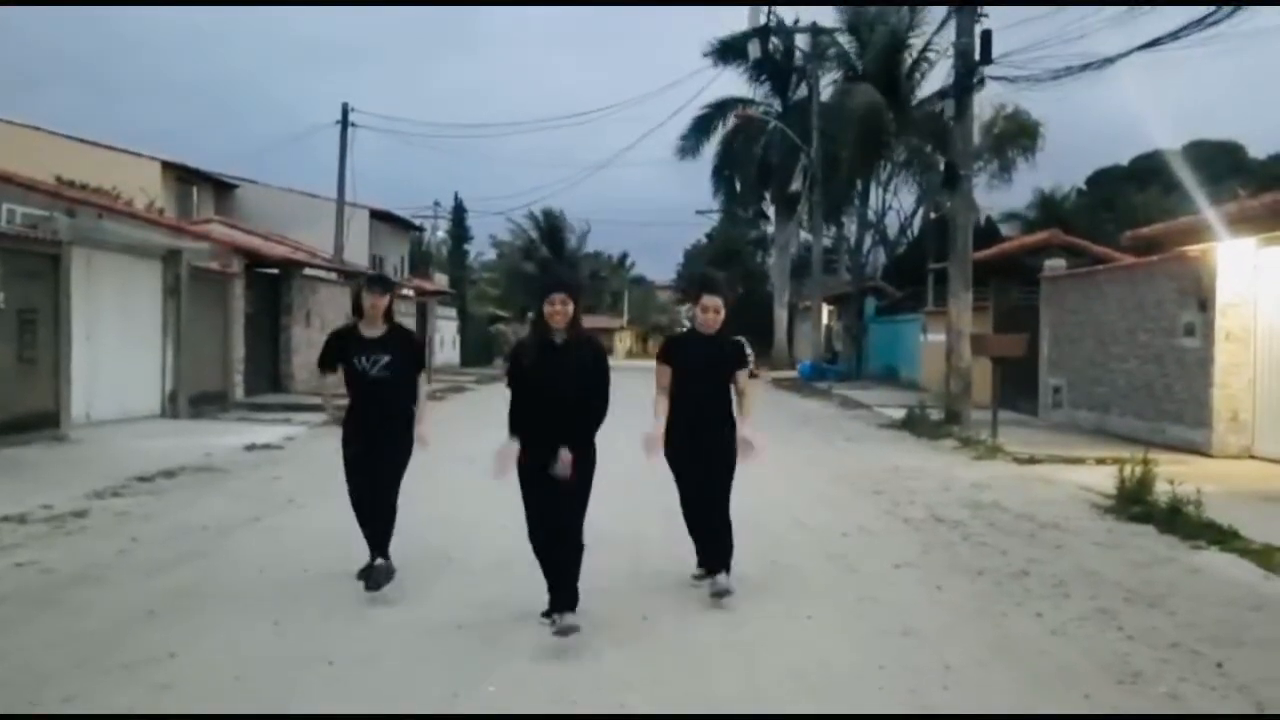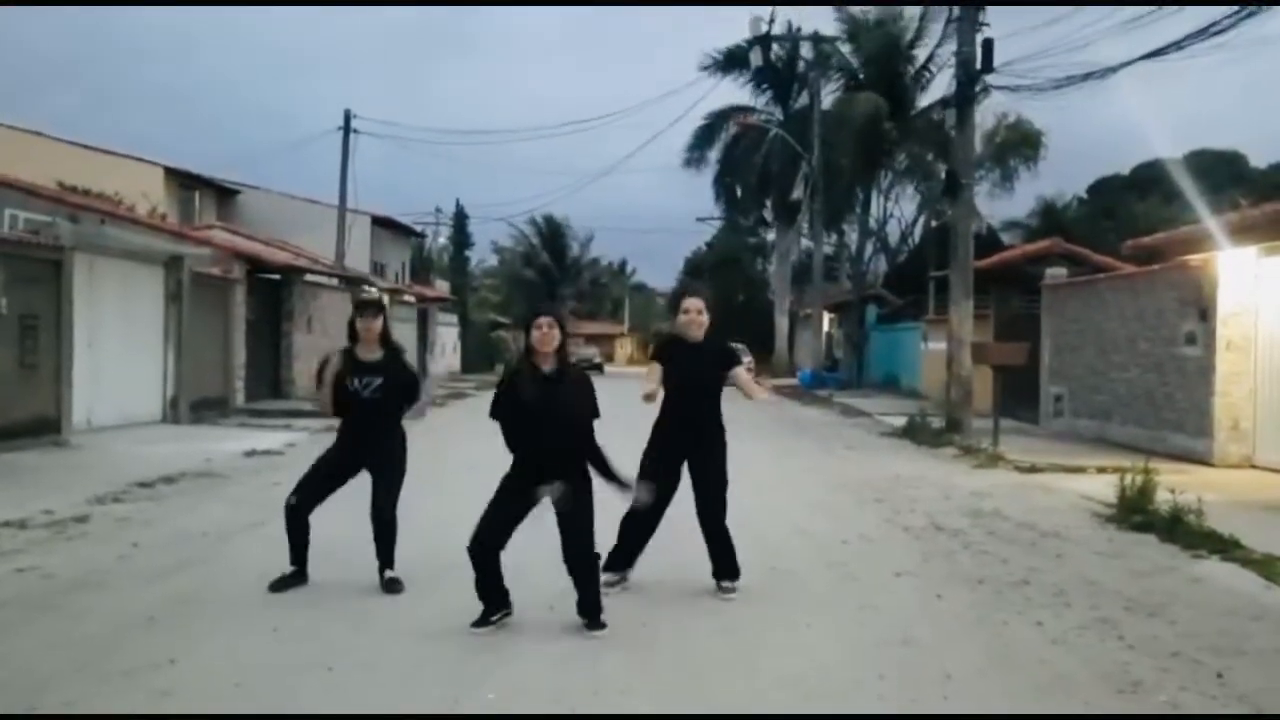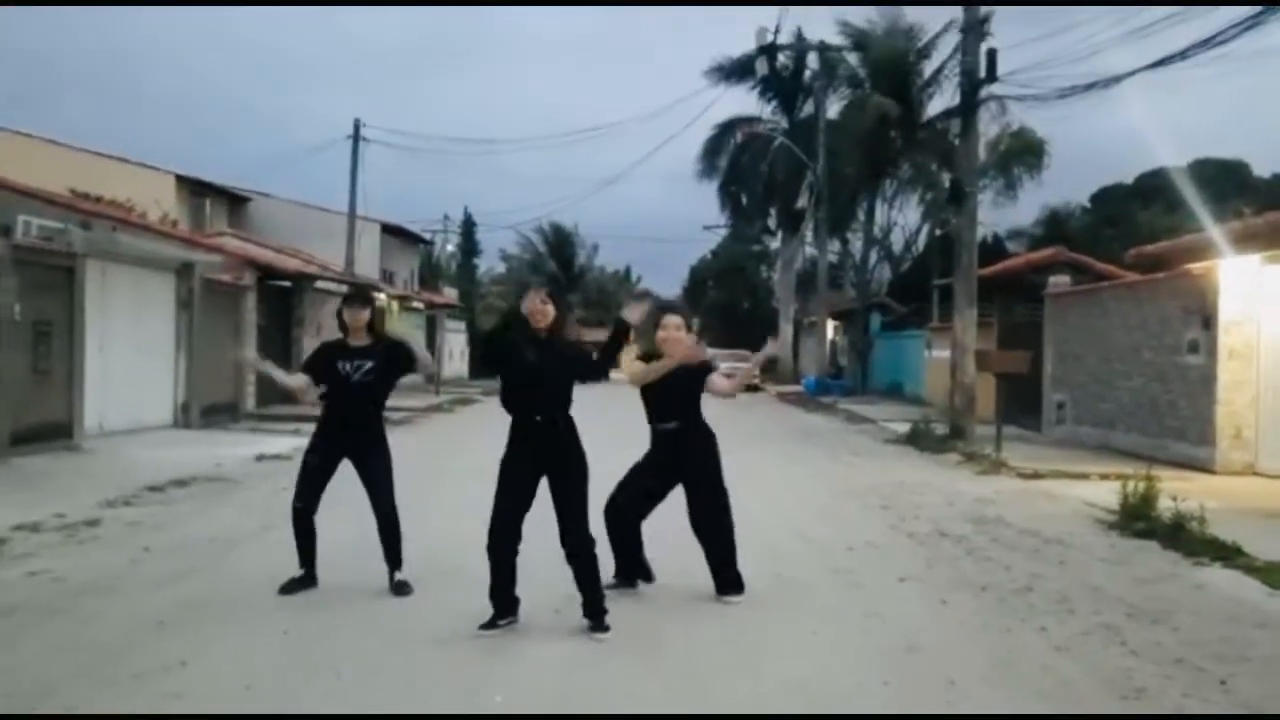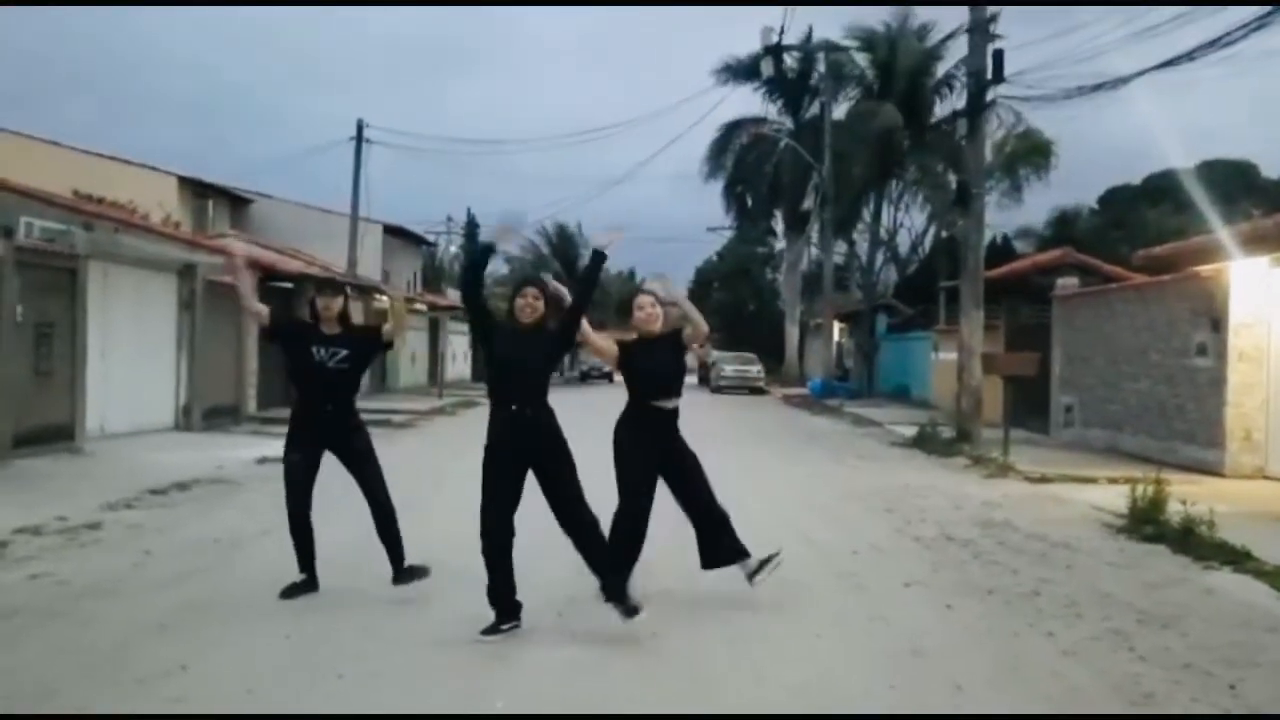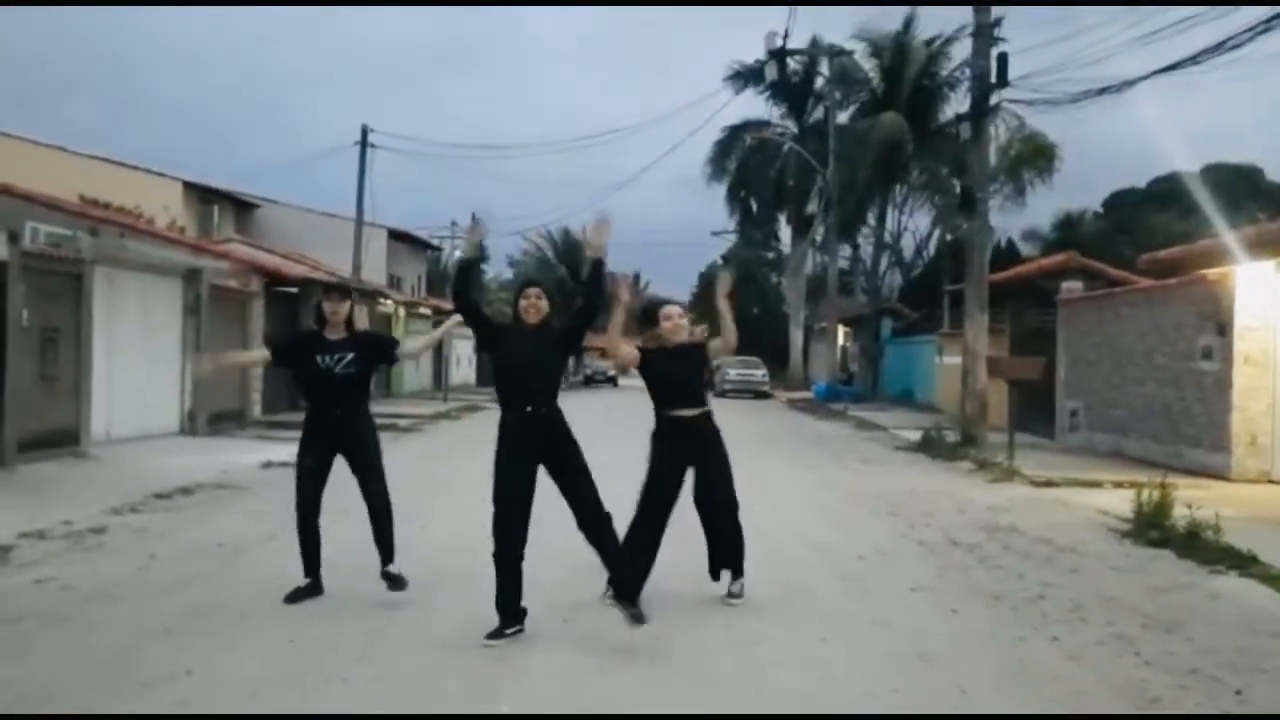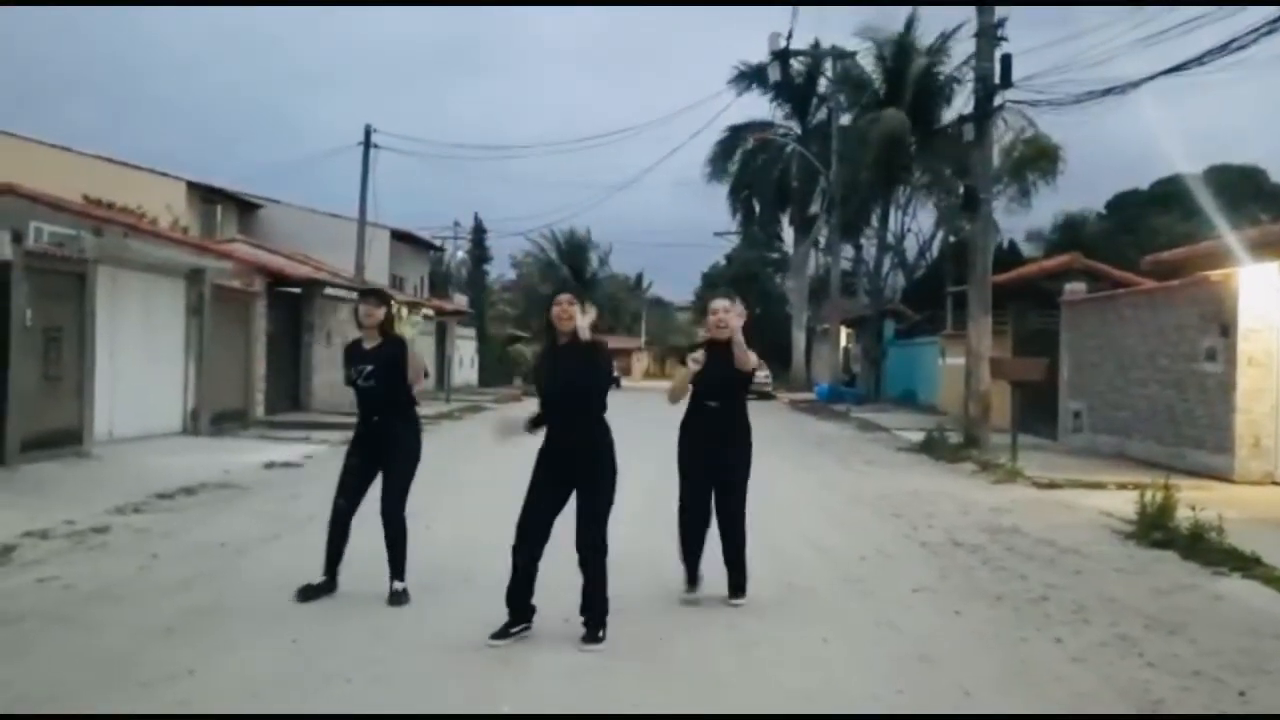
dt=0.4s
person 1, frame 1
left shoulder: (591, 349)
right shoulder: (525, 349)
left elbow: (599, 406)
right elbow: (518, 405)
left wrist: (572, 448)
right wrist: (514, 441)
left hip: (576, 444)
right hip: (534, 444)
left knee: (568, 523)
right knee: (542, 525)
left ankle: (566, 604)
right ankle: (558, 595)
person 1, frame 2
left shoulder: (579, 380)
right shoulder: (514, 380)
left elbow: (586, 439)
right elbow: (512, 438)
left wrist: (618, 480)
right wrist: (542, 480)
left hip: (572, 476)
right hip: (526, 473)
left knee: (580, 551)
right knee: (482, 544)
left ankle: (591, 610)
right ankle: (496, 604)
person 1, frame 3
left shoulder: (570, 349)
right shoulder: (513, 346)
left elbow: (598, 369)
right elbow: (489, 353)
left wrist: (623, 326)
right wrist: (517, 315)
left hip: (563, 441)
right hip: (524, 441)
left knee: (576, 534)
right knee: (502, 533)
left ankle: (595, 611)
right ankle: (504, 608)
person 1, frame 4
left shoulder: (553, 339)
right shoulder: (494, 334)
left elbow: (581, 302)
right elbow: (471, 289)
left wrist: (597, 256)
right wrist: (490, 247)
left hip: (542, 430)
right hip: (503, 434)
left knee: (576, 516)
right knee: (494, 528)
left ankle: (616, 590)
right ankle: (505, 612)
person 1, frame 5
left shoulder: (559, 338)
right shoulder: (500, 337)
left elbow: (592, 305)
right elbow: (463, 300)
left wrist: (595, 256)
right wrist: (470, 256)
left hip: (552, 431)
right hip: (514, 435)
left knee: (591, 512)
right knee: (508, 528)
left ankle: (627, 592)
right ankle: (511, 616)
person 1, frame 6
left shoulder: (593, 351)
right shoulder: (547, 355)
left elbow: (597, 386)
left wrist: (585, 336)
right wrist: (528, 424)
left hip: (593, 447)
right hip: (556, 446)
left knee: (591, 537)
right knee: (529, 532)
left ankle: (595, 620)
right ankle: (518, 614)
person 2, frame 1
left shoulder: (404, 338)
right shoulder: (343, 338)
left elbow: (419, 379)
right elbow: (326, 372)
left wrist: (421, 420)
right wrist: (331, 403)
left hip: (396, 427)
right hip: (357, 425)
left knee: (384, 492)
right knee: (360, 495)
left ankle: (380, 559)
right ankle: (378, 557)
person 2, frame 2
left shoulder: (396, 364)
right shoulder: (337, 360)
left elbow: (409, 405)
right elbow: (328, 407)
right wrist: (330, 372)
left hip: (386, 447)
right hip: (348, 444)
left knee: (383, 510)
right knee: (296, 504)
left ankle: (387, 571)
right ankle: (298, 568)
person 2, frame 3
left shoulder: (386, 348)
right shoulder: (328, 351)
left elbow: (426, 366)
right elbow: (301, 385)
left wrist: (409, 347)
right wrist: (264, 367)
left hip: (368, 436)
right hip: (328, 435)
left knee: (385, 506)
right knee: (302, 505)
left ankle: (396, 572)
right ankle: (307, 572)
person 2, frame 4
left shoulder: (358, 338)
right shoulder: (297, 333)
left elbow: (396, 331)
right elbow: (253, 308)
left wrist: (396, 301)
right wrist: (242, 272)
left hip: (347, 426)
right hip: (305, 429)
left knee: (378, 495)
right knee: (297, 506)
left ankle: (399, 566)
right ankle: (307, 575)
person 2, frame 5
left shoulder: (366, 342)
right shoulder: (302, 343)
left elbow: (410, 350)
right elbow: (260, 357)
left wrist: (449, 326)
right wrist: (219, 361)
left hip: (357, 428)
right hip: (317, 429)
left knee: (377, 498)
right knee: (306, 509)
left ankle: (389, 566)
right ankle: (313, 579)
person 2, frame 6
left shoulder: (396, 345)
right shoulder: (352, 350)
left elbow: (415, 382)
left wrist: (413, 353)
left hip: (400, 433)
right hip: (366, 433)
left knee: (391, 509)
right knee: (342, 506)
left ankle: (398, 581)
right ankle: (328, 578)
person 3, frame 1
left shoulder: (734, 349)
right shoulder: (675, 345)
left elbow: (743, 395)
right elbow: (664, 393)
left wrist: (743, 428)
right wrist: (658, 428)
left hip: (720, 431)
right hip: (680, 432)
left knee: (716, 501)
right knee: (692, 499)
left ankle: (719, 570)
right ankle: (709, 561)
person 3, frame 2
left shoulder: (721, 352)
right shoulder: (665, 349)
left elbow: (750, 388)
right elbow: (651, 389)
left wrist: (764, 398)
right wrist: (648, 393)
left hip: (708, 437)
right hip: (668, 434)
left knee: (712, 507)
right knee: (646, 503)
left ankle: (726, 575)
right ankle: (620, 566)
person 3, frame 3
left shoulder: (699, 366)
right shoulder: (645, 362)
left elbow: (727, 389)
right elbow: (635, 377)
left wrist: (758, 360)
right wrist: (677, 359)
left hip: (698, 447)
right hip: (662, 450)
left knee: (710, 517)
right knee: (619, 509)
left ankle: (729, 583)
right ankle: (629, 574)
person 3, frame 4
left shoulder: (675, 341)
right shoulder: (626, 349)
left elbow: (702, 329)
right elbow: (592, 342)
left wrist: (674, 297)
left hip: (668, 430)
right hip: (635, 432)
left knee: (701, 497)
right knee: (634, 505)
left ankle: (743, 560)
person 3, frame 5
left shoulder: (698, 350)
right shoulder: (649, 357)
left elbow: (729, 342)
right elbow: (614, 347)
left wrist: (721, 300)
right wrist: (621, 306)
left hip: (706, 436)
right hip: (669, 438)
left knee: (721, 508)
right knee: (652, 509)
left ankle: (733, 575)
person 3, frame 6
left shoulder: (744, 351)
right shoulder: (698, 351)
left elbow: (746, 364)
right elbow: (673, 396)
left wrist: (737, 331)
right wrist: (687, 369)
left hip: (733, 431)
right hip: (696, 429)
left knee: (731, 509)
right knee: (693, 506)
left ankle: (737, 584)
right ankle: (692, 576)
